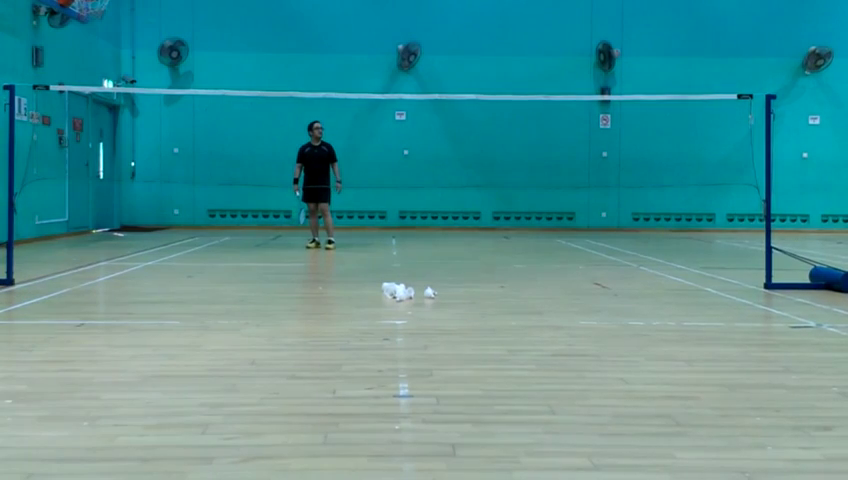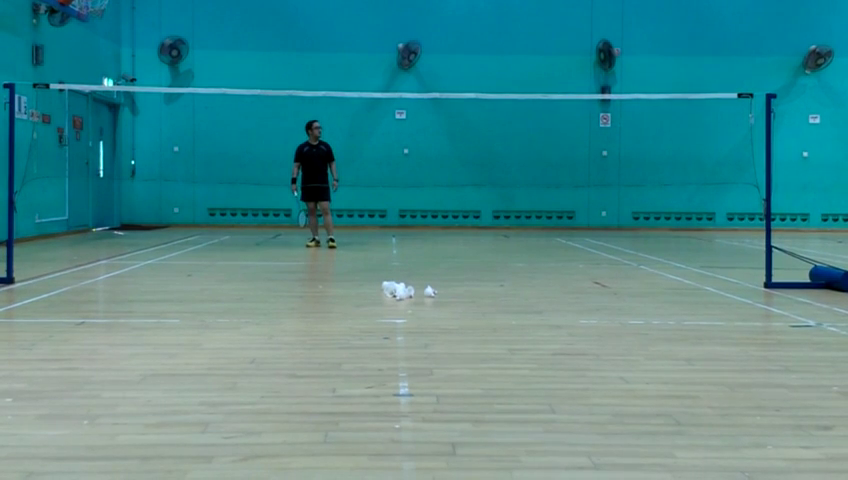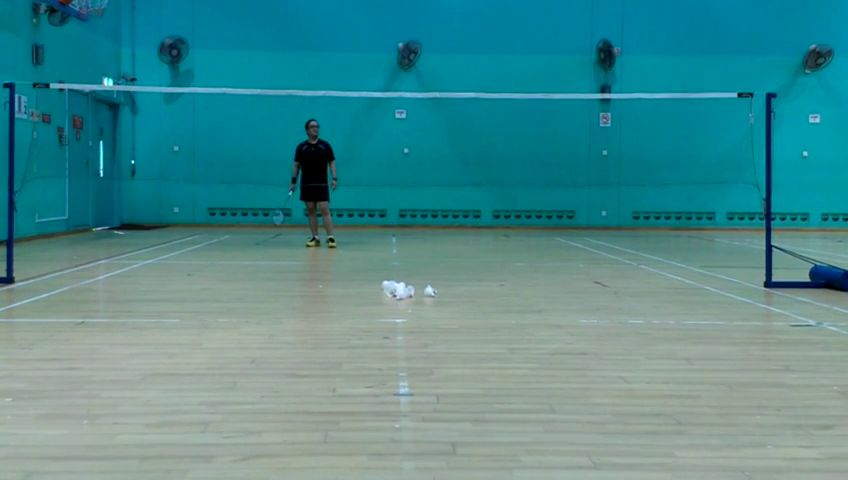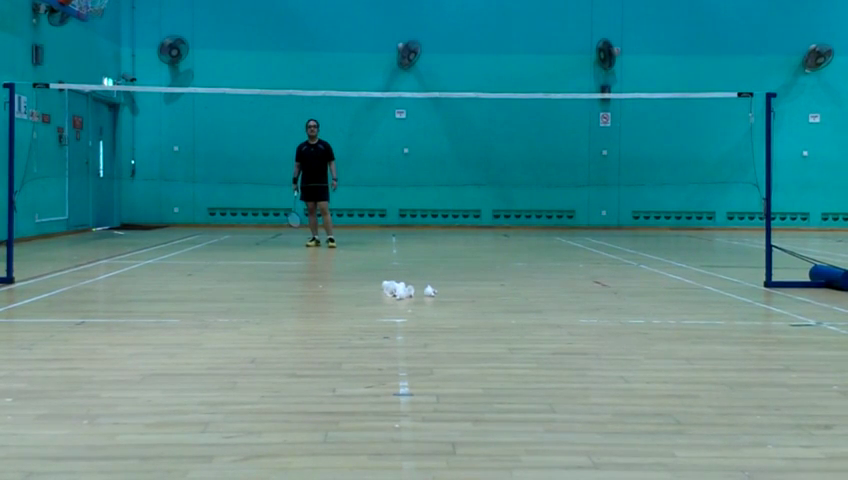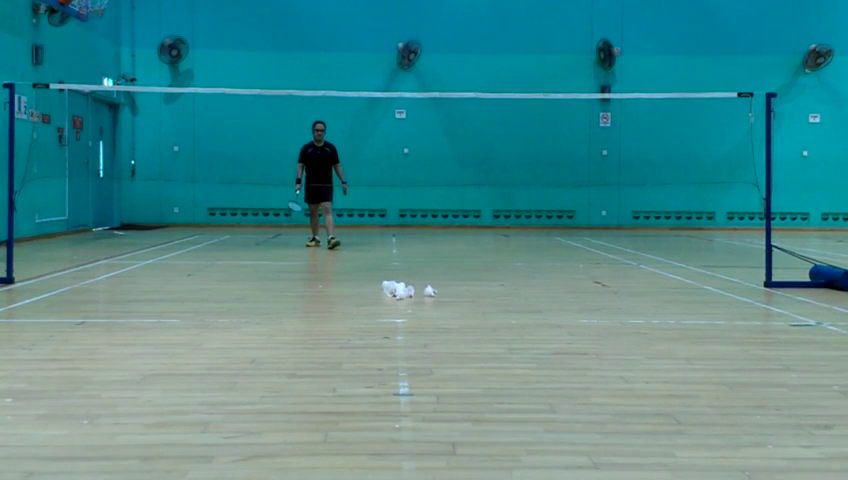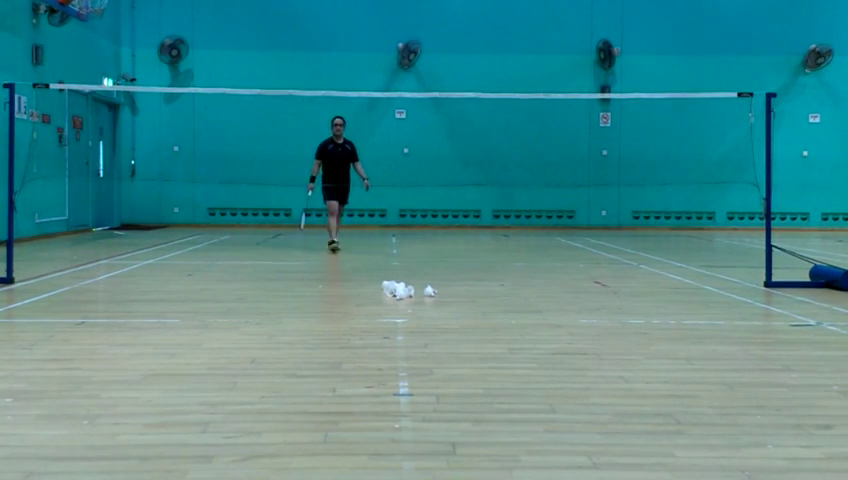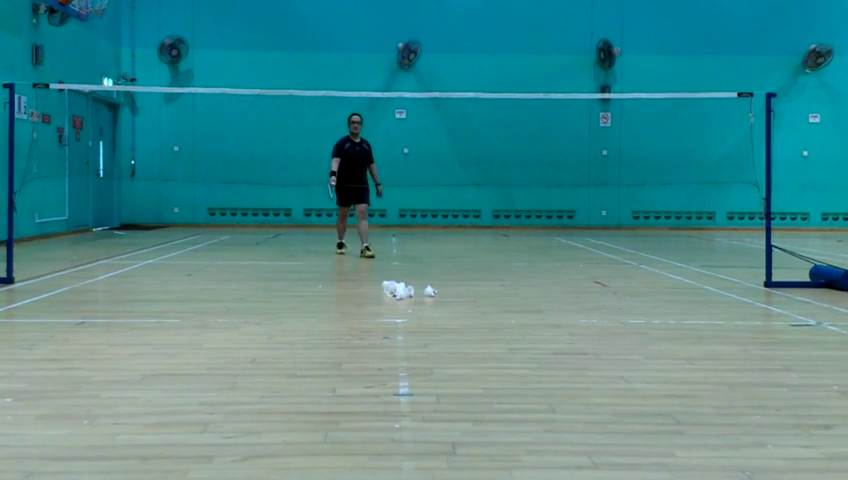
dt=0.7s
person 1, frame 1
left shoulder: (328, 147)
right shoulder: (304, 149)
left elbow: (334, 165)
right elbow: (298, 166)
left wrist: (338, 180)
right wrist: (295, 182)
left hip: (323, 186)
right hip: (308, 186)
left knee: (325, 211)
right knee: (312, 212)
left ankle: (331, 239)
right ankle: (315, 239)
person 1, frame 2
left shoulder: (326, 146)
right shoulder: (302, 148)
left elbow: (332, 163)
right elbow: (296, 166)
left wrist: (335, 179)
right wrist: (293, 181)
left hip: (323, 184)
right hip: (307, 185)
left knee: (326, 210)
right knee: (311, 211)
left ankle: (331, 238)
right ankle: (315, 238)
person 1, frame 3
left shoulder: (325, 145)
right shoulder: (301, 147)
left elbow: (331, 162)
right elbow: (297, 165)
left wrist: (334, 178)
right wrist: (293, 181)
left hip: (321, 184)
right hip: (306, 185)
left knee: (325, 210)
right knee: (311, 211)
left ankle: (330, 237)
right ankle: (315, 238)
person 1, frame 4
left shoulder: (325, 145)
right shoulder: (301, 147)
left elbow: (331, 163)
right elbow: (297, 165)
left wrist: (334, 178)
right wrist: (295, 181)
left hip: (322, 184)
right hip: (307, 185)
left knee: (324, 210)
right knee: (311, 211)
left ankle: (330, 238)
right ankle: (315, 238)
person 1, frame 5
left shoulder: (331, 148)
right shoulder: (306, 148)
left elbow: (337, 166)
right elbow: (300, 166)
left wrist: (343, 182)
right wrist: (298, 182)
left hip: (326, 185)
right hip: (311, 186)
left knee: (327, 211)
right knee: (313, 212)
left ankle: (331, 238)
right ankle: (315, 238)
person 1, frame 6
left shoulder: (350, 145)
right shoulder: (324, 145)
left elbow: (356, 163)
right elbow: (317, 163)
left wrist: (365, 178)
right wrist: (312, 180)
left hip: (344, 185)
right hip: (329, 185)
left knee: (338, 214)
right knee: (333, 212)
left ankle: (332, 240)
right ankle: (334, 241)
person 1, frame 7
left shoulder: (366, 145)
right shoulder: (341, 144)
left elbow: (371, 165)
right elbow: (335, 161)
left wrist: (378, 184)
right wrist: (333, 175)
left hip: (362, 186)
right hip: (344, 186)
left knee: (362, 215)
right knee: (342, 216)
left ankle: (365, 247)
right ankle: (341, 242)
